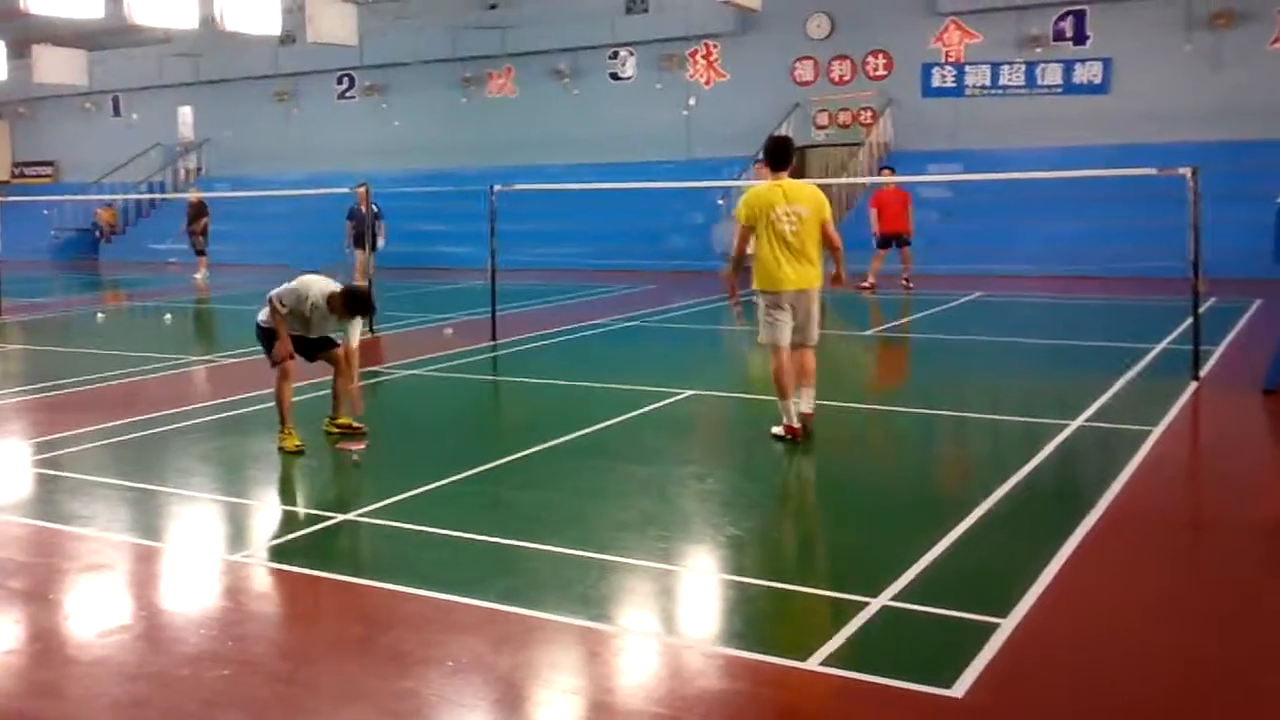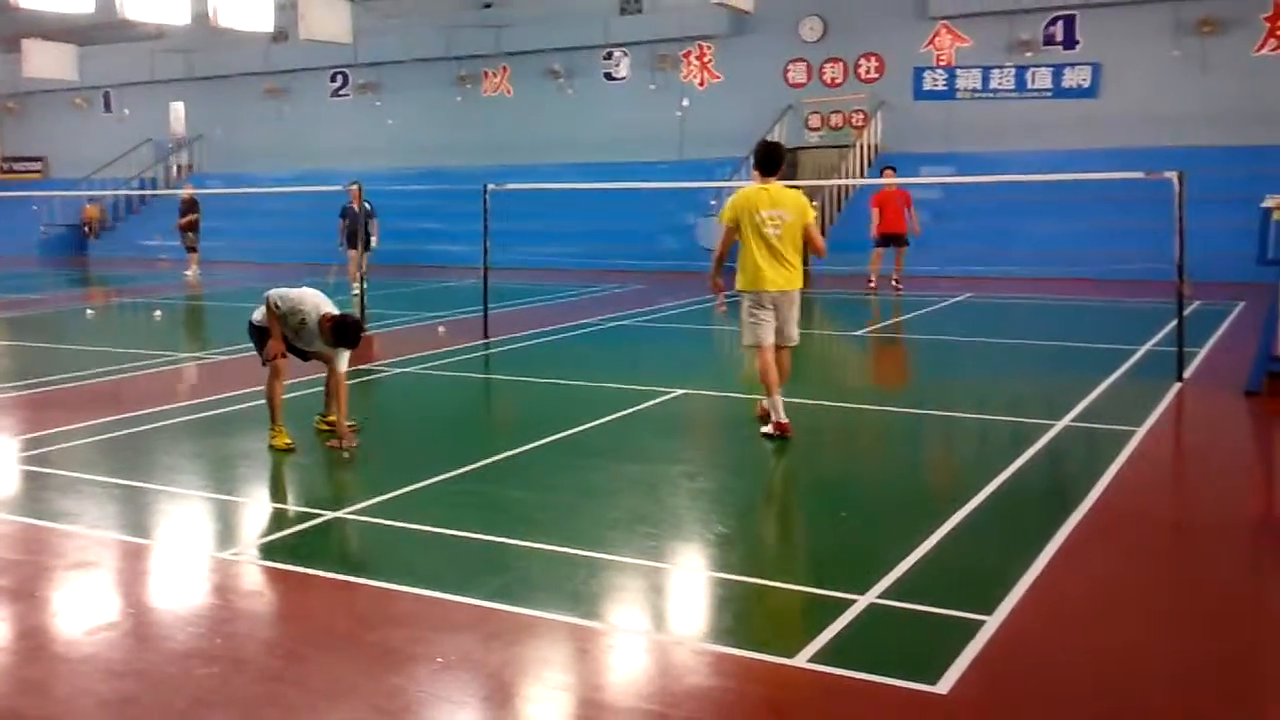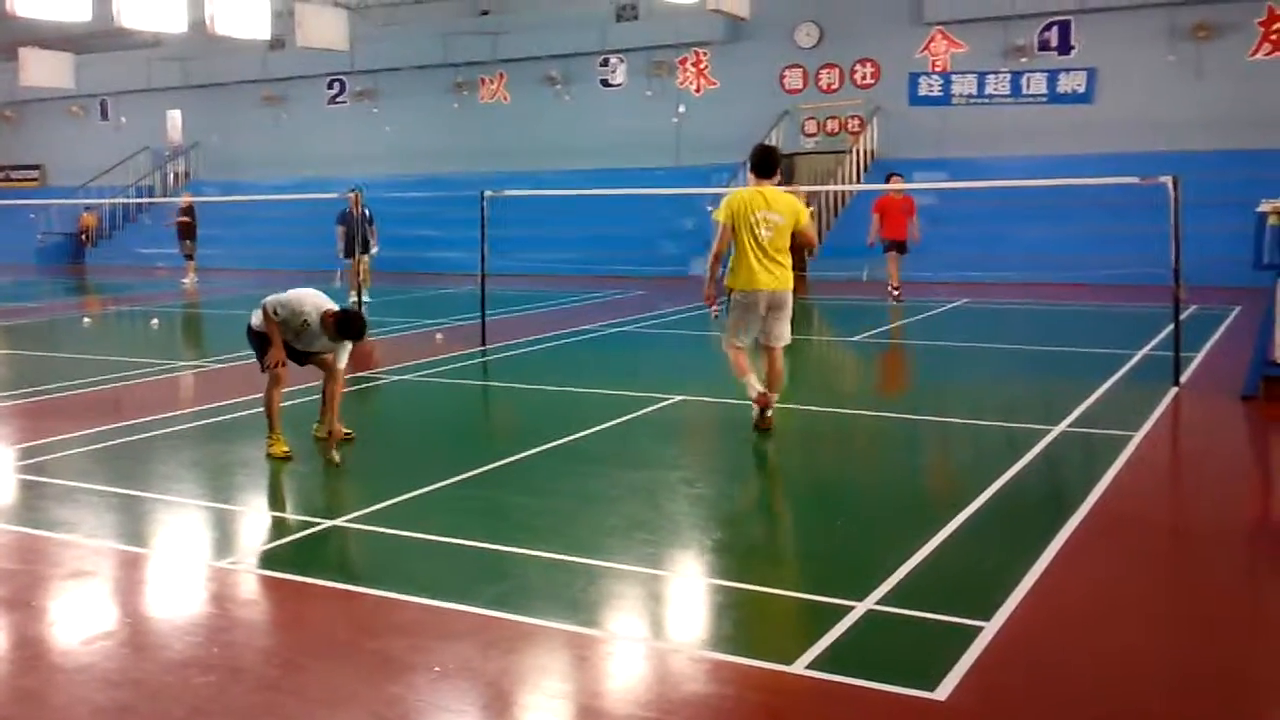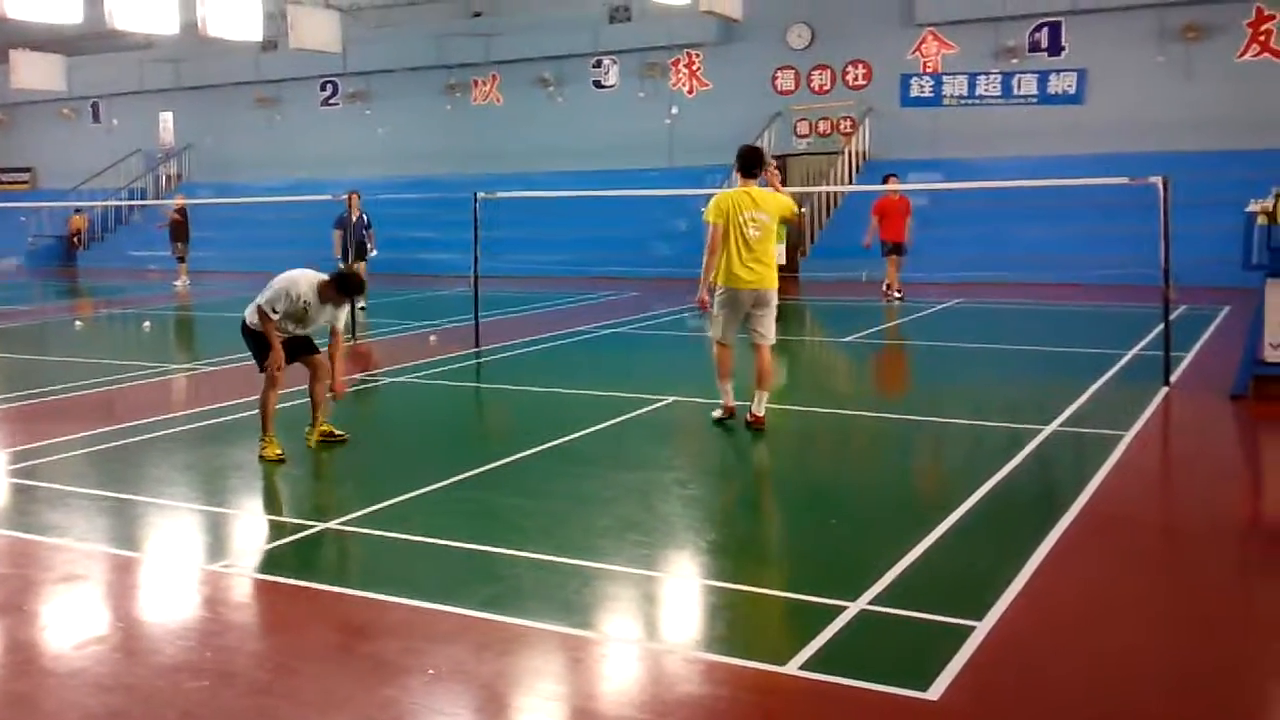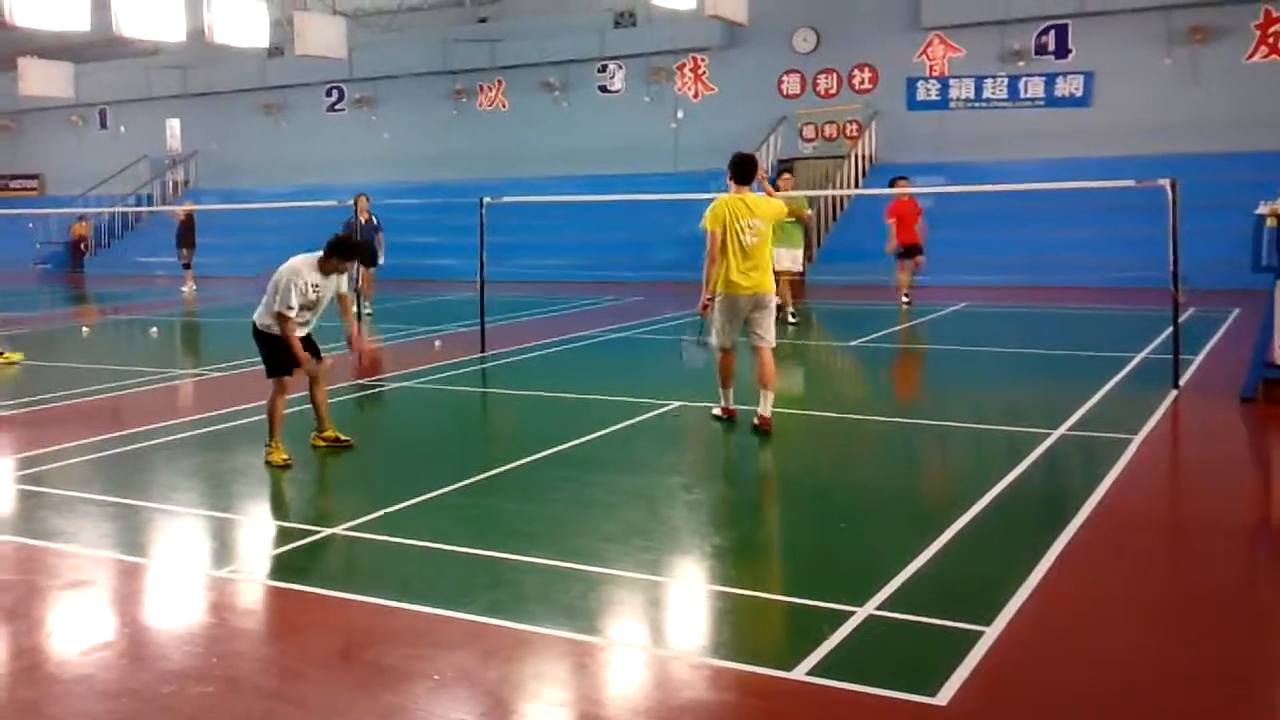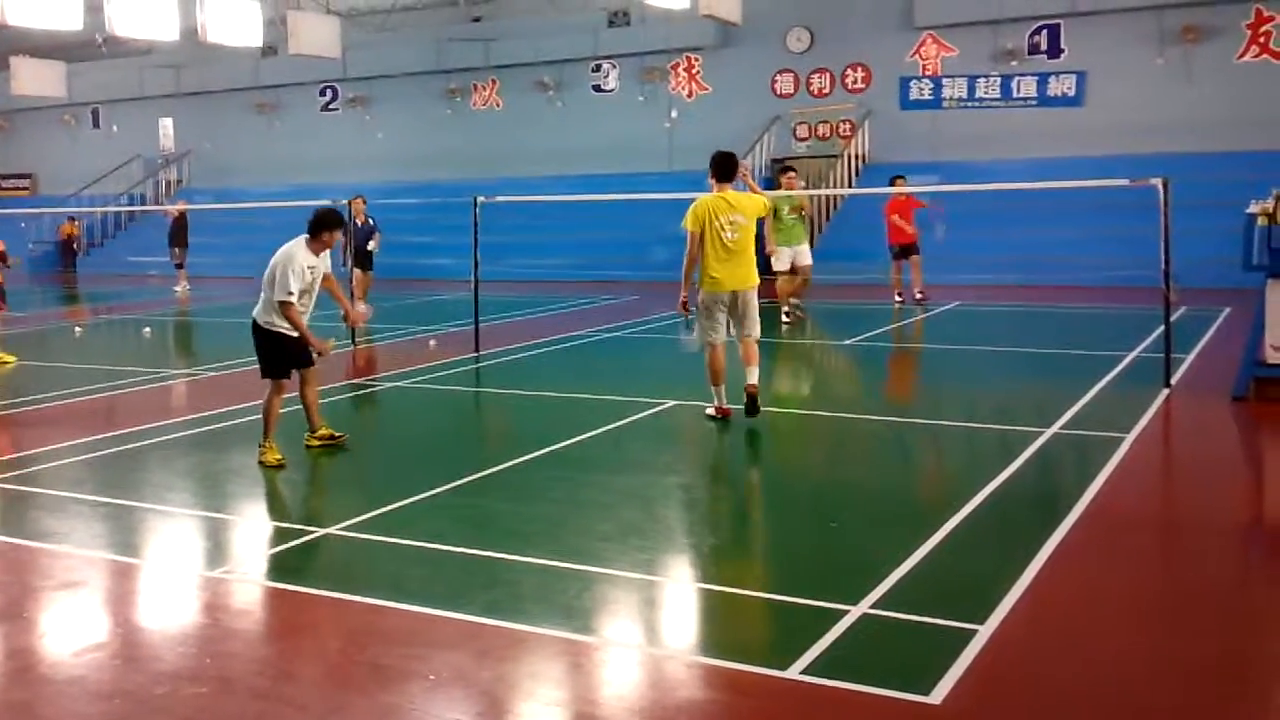
dt=0.2s
person 1, frame 1
left shoulder: (753, 198)
right shoulder: (814, 194)
left elbow: (740, 248)
right elbow: (835, 244)
left wrist: (732, 278)
right wrist: (839, 269)
left hip: (772, 286)
right hip: (808, 284)
left knee: (780, 352)
right knee: (805, 347)
left ankle: (791, 423)
right ankle: (805, 409)
person 1, frame 2
left shoulder: (739, 200)
right shoulder: (798, 199)
left elbow: (724, 246)
right elbow: (819, 249)
left wrist: (715, 275)
right wrist: (813, 245)
left hip: (755, 287)
right hip: (789, 286)
left knee: (764, 350)
right knee: (783, 348)
left ankle: (779, 420)
right ankle: (771, 405)
person 1, frame 3
left shoulder: (734, 201)
right shoulder: (790, 203)
left elbow: (720, 248)
right elbow: (810, 240)
left wrist: (709, 283)
left hip: (746, 287)
right hip: (781, 287)
left knee: (735, 347)
right knee: (774, 349)
left ankle: (759, 394)
right ankle: (766, 413)
person 1, frame 4
left shoulder: (723, 200)
right shoulder: (775, 200)
left elbow: (713, 247)
right elbow: (793, 211)
left wrist: (703, 286)
right wrist: (775, 183)
left hip: (732, 284)
right hip: (765, 285)
left knee: (722, 343)
right knee: (763, 347)
left ankle: (728, 403)
right ankle: (758, 412)
person 1, frame 5
left shoulder: (719, 208)
right shoulder: (768, 205)
left elbow: (713, 254)
right elbow: (785, 209)
left wrist: (706, 292)
right wrist: (766, 185)
left hip: (730, 289)
right hip: (763, 289)
left knee: (725, 349)
right knee: (763, 349)
left ankle: (726, 406)
right ankle: (764, 413)
person 1, frame 6
left shoulder: (700, 207)
right shoulder: (750, 202)
left elbow: (692, 254)
right elbow: (768, 204)
left wrist: (684, 290)
right wrist: (749, 181)
left hip: (713, 286)
right hip: (746, 284)
left knee: (715, 345)
right knee: (748, 339)
left ankle: (720, 405)
right ankle: (752, 384)
person 2, frame 1
left shoulder: (351, 314)
right shoulder: (308, 287)
left elbow: (352, 351)
right elbow: (273, 301)
left wrist: (354, 388)
right wrist: (284, 339)
right hip: (273, 325)
left knee: (341, 360)
right knee: (286, 368)
left ankle: (336, 419)
right ankle: (286, 432)
person 2, frame 2
left shoulder: (341, 335)
right shoulder: (304, 302)
left elbow: (339, 379)
right elbow: (270, 298)
left wrist: (341, 422)
right wrist: (276, 338)
right hip: (266, 325)
left knee: (334, 363)
right knee: (278, 366)
left ankle: (327, 417)
right ankle: (276, 430)
person 2, frame 3
left shoulder: (342, 334)
right shoulder: (302, 303)
left elbow: (337, 377)
right elbow: (266, 307)
left wrist: (335, 421)
right wrist: (277, 346)
right hip: (265, 330)
left knee: (330, 365)
right knee: (278, 375)
left ankle: (325, 425)
right ankle: (274, 438)
person 2, frame 4
left shoulder: (339, 299)
right shoulder: (293, 285)
left elbow: (336, 337)
right elbow: (263, 312)
left wrist: (336, 377)
right wrist: (276, 348)
left hip: (293, 329)
right hip: (259, 326)
left knee: (320, 365)
right knee: (275, 376)
left ankle: (317, 426)
right ankle: (267, 441)
person 2, frame 5
left shoulder: (337, 271)
right shoulder: (296, 273)
left elbow: (343, 298)
right elbow: (283, 319)
left wrist: (353, 331)
right wrist: (299, 354)
left hip: (300, 330)
right hip: (272, 328)
left knee: (318, 374)
right knee: (282, 384)
left ankle: (323, 432)
right ankle: (273, 445)
person 2, frame 6
left shoulder: (322, 251)
right shoulder: (292, 258)
left elbow: (326, 278)
right elbow: (286, 306)
left wrist: (346, 306)
right wrist: (311, 339)
left hip: (295, 327)
right hip: (272, 327)
left knee: (308, 375)
right knee: (279, 384)
left ankle: (316, 431)
right ankle: (267, 445)
